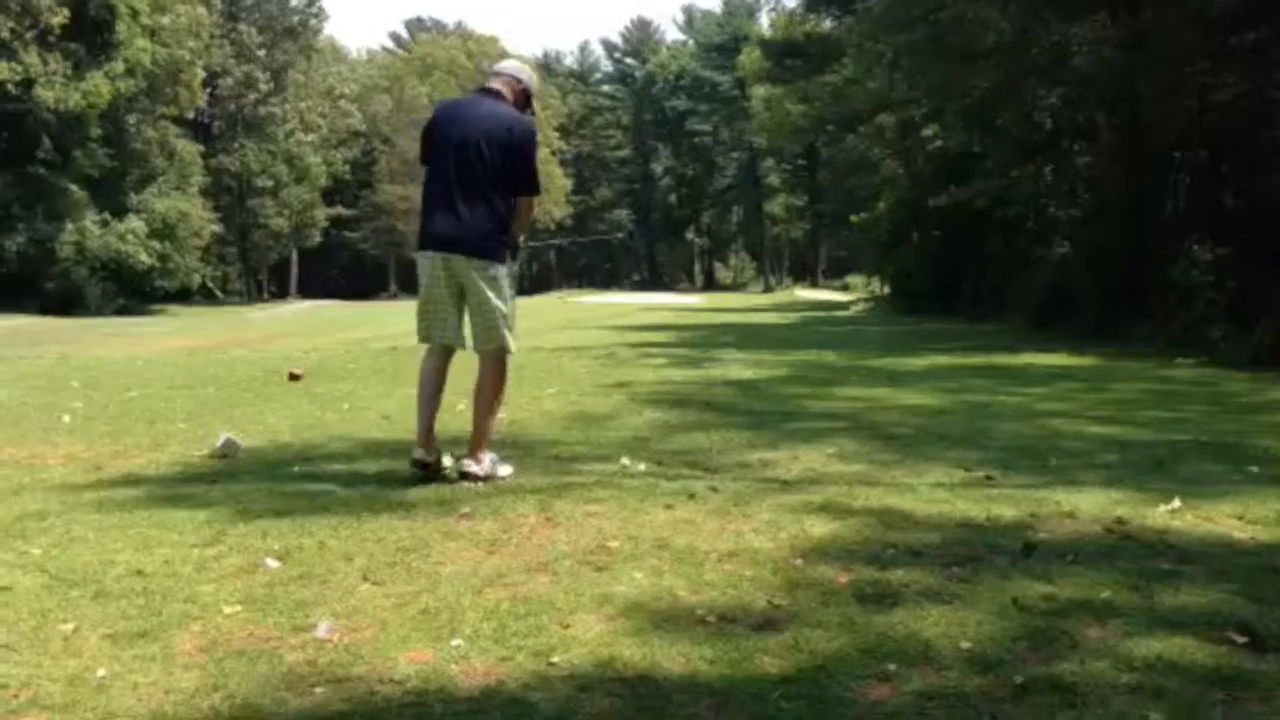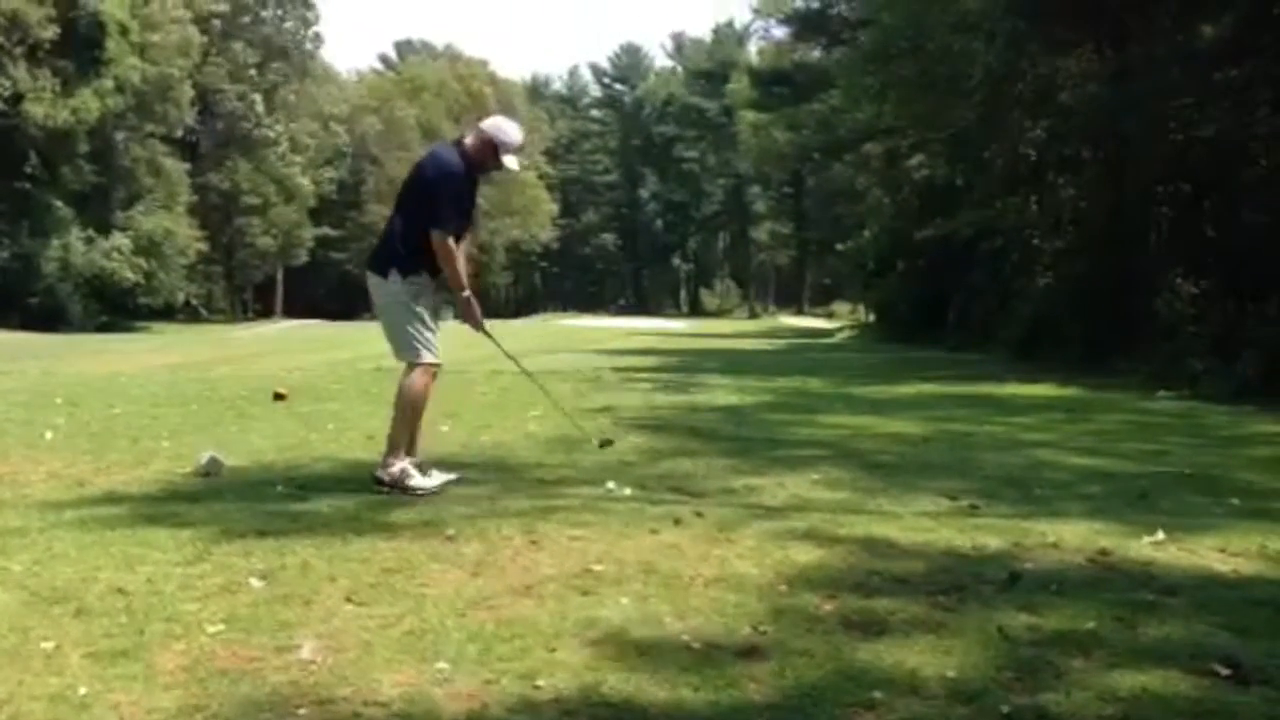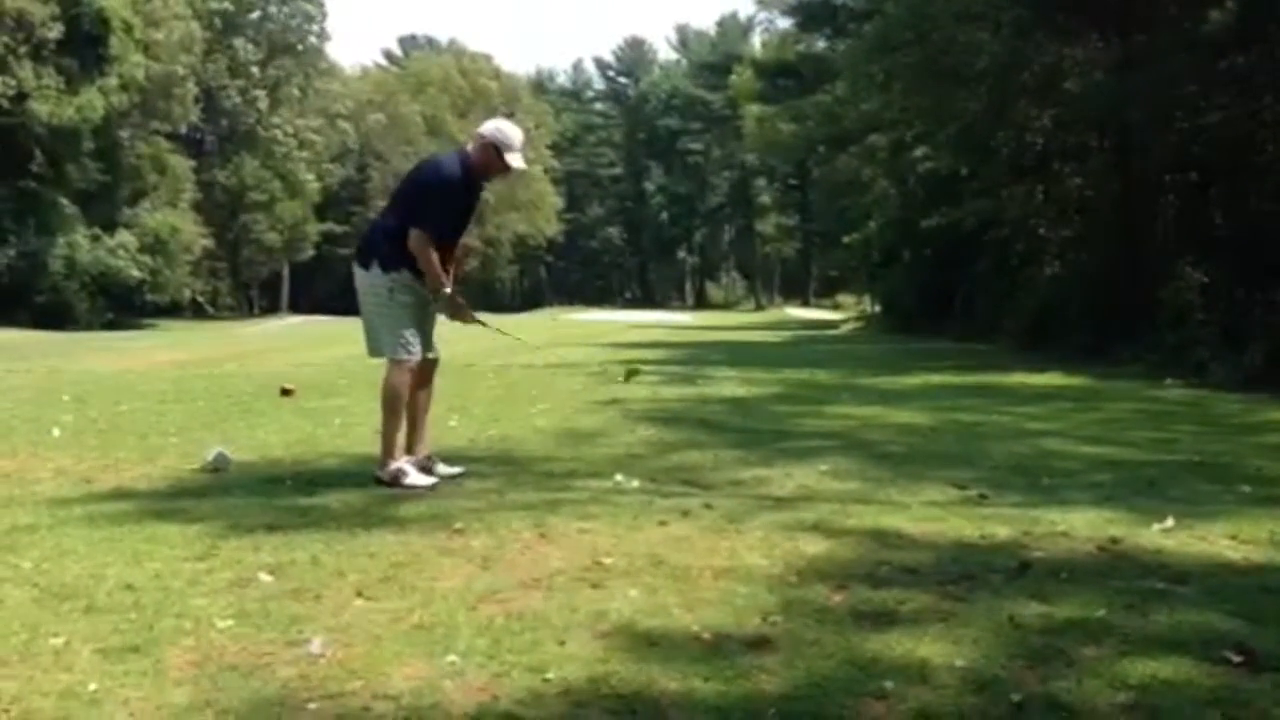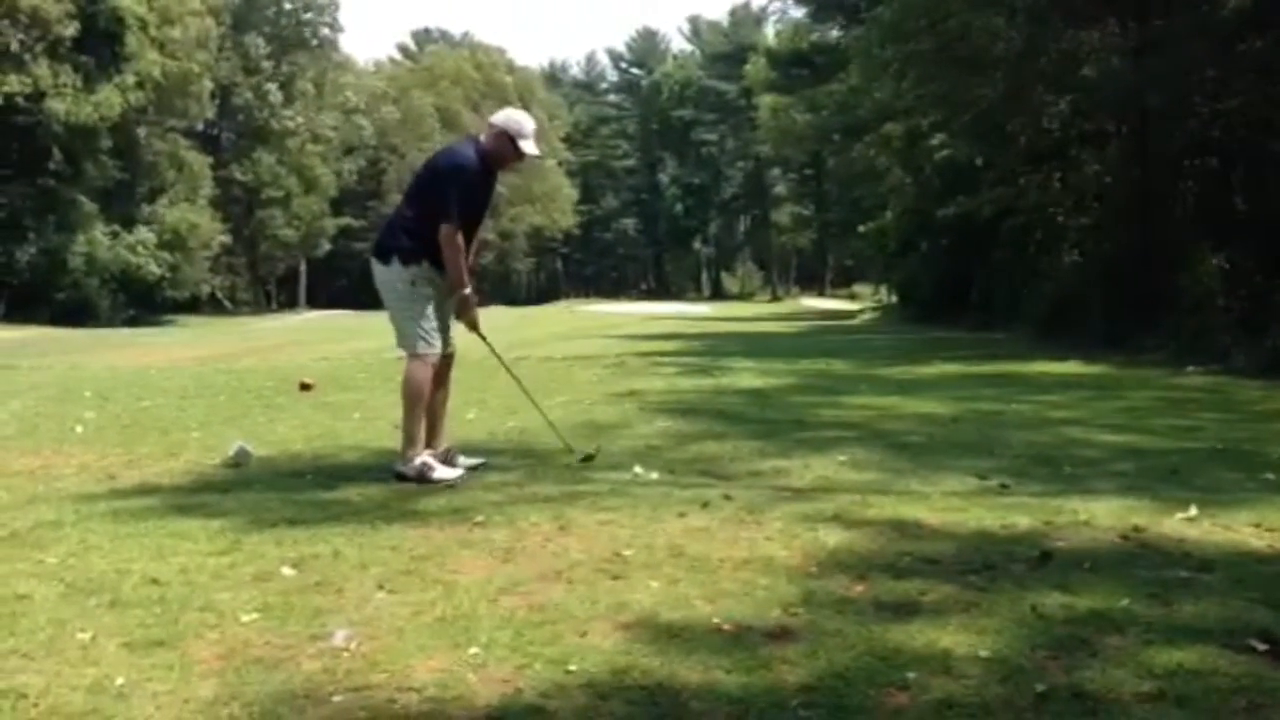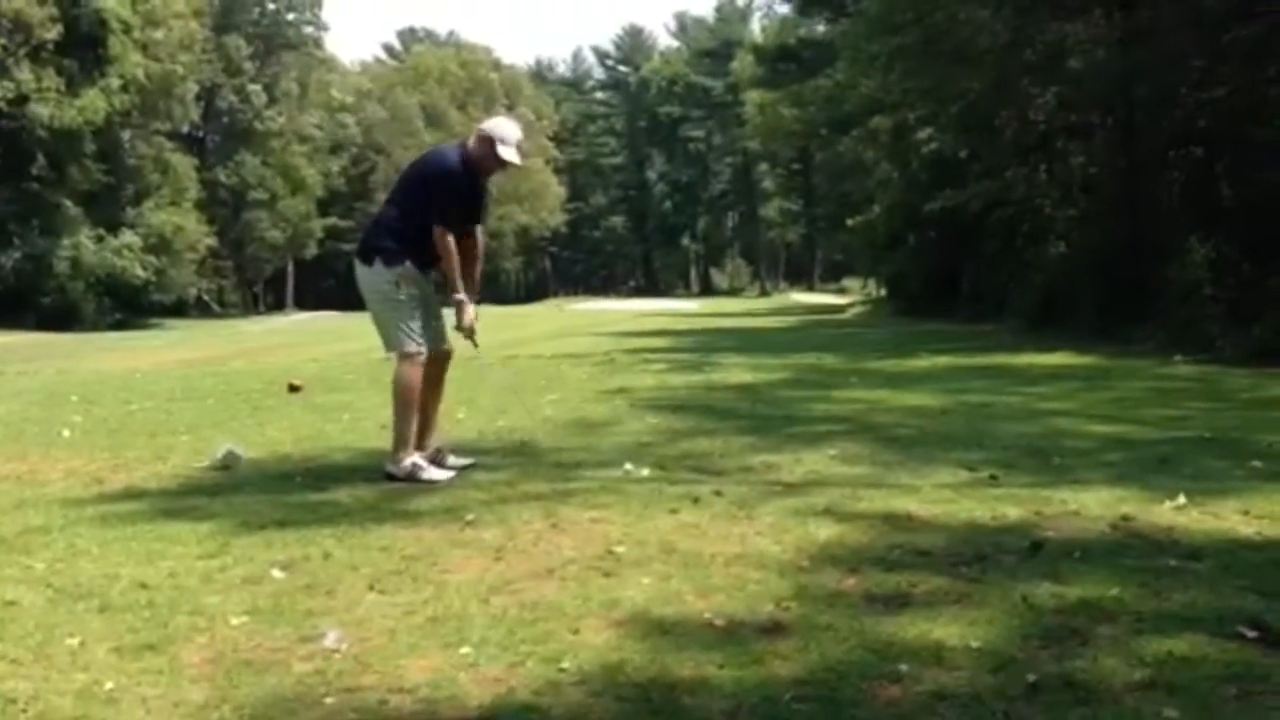
dt=1s
person 1, frame 1
left shoulder: (443, 115)
right shoulder: (518, 127)
left elbow: (432, 174)
right elbow: (524, 202)
right wrist: (513, 238)
left hip: (434, 245)
right hip: (486, 250)
left knee: (439, 346)
right knee: (493, 352)
left ankle: (426, 446)
right ankle: (478, 456)
person 1, frame 2
left shoulder: (463, 169)
right shoulder: (447, 168)
left elbow: (455, 237)
right elbow: (439, 240)
left wrist: (457, 288)
right wrist: (464, 295)
left hip: (417, 275)
right hip: (400, 275)
left knee: (424, 364)
right knee: (423, 363)
left ankle: (409, 459)
right ankle: (392, 464)
person 1, frame 3
left shoulder: (470, 181)
right shoulder: (443, 175)
left elbow: (448, 241)
right elbow: (418, 241)
left wrist: (446, 290)
right wrist: (446, 293)
left hip: (414, 274)
right hip: (384, 269)
left knee: (425, 361)
right knee: (405, 360)
left ankle: (417, 455)
right ankle: (390, 462)
person 1, frame 4
left shoulder: (482, 168)
right shoulder: (461, 164)
left elbow: (468, 233)
right elbow: (448, 234)
left wrist: (462, 285)
right wrist: (464, 292)
left hip: (427, 266)
right hip: (403, 262)
left knee: (443, 353)
right knee: (424, 353)
left ankle: (435, 448)
right ankle: (411, 457)
person 1, frame 5
left shoulder: (475, 182)
right shoulder: (445, 166)
left elbow: (472, 239)
right elbow: (442, 237)
left wrist: (470, 298)
right wrist: (460, 295)
left hip: (417, 270)
right hip: (387, 264)
left knee: (438, 352)
right knee: (414, 354)
left ankle: (425, 447)
right ankle: (401, 458)
